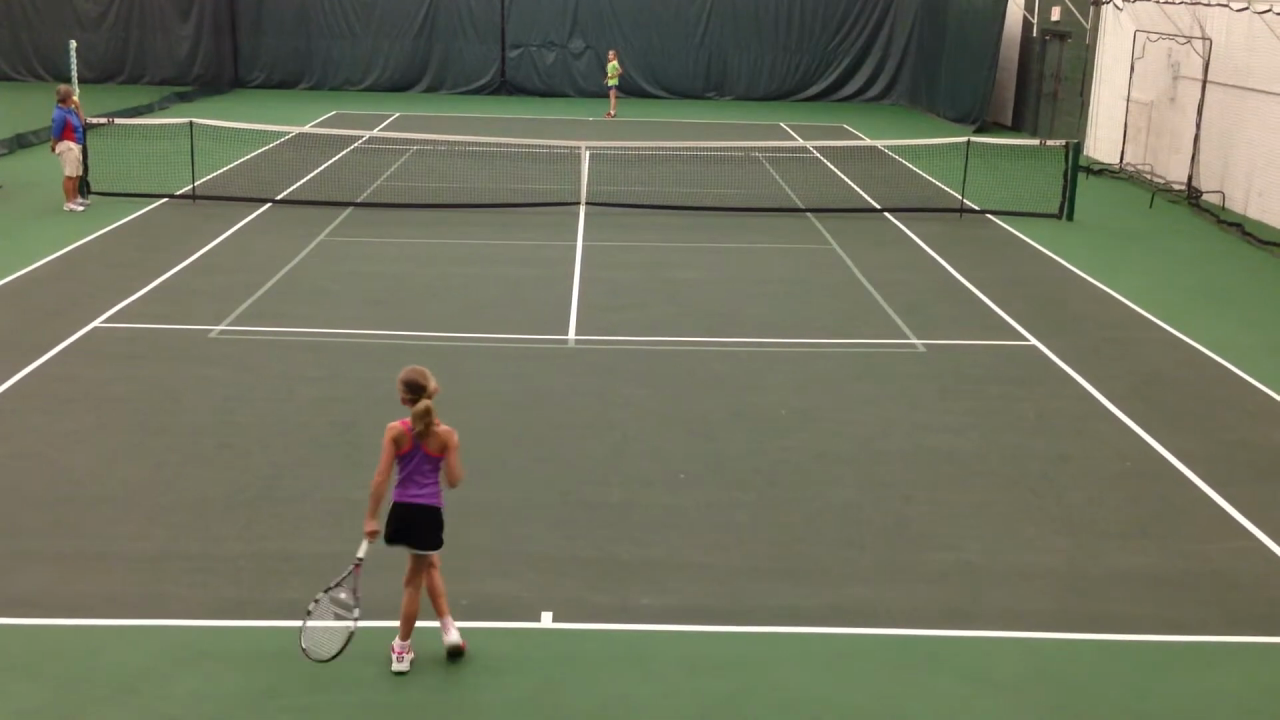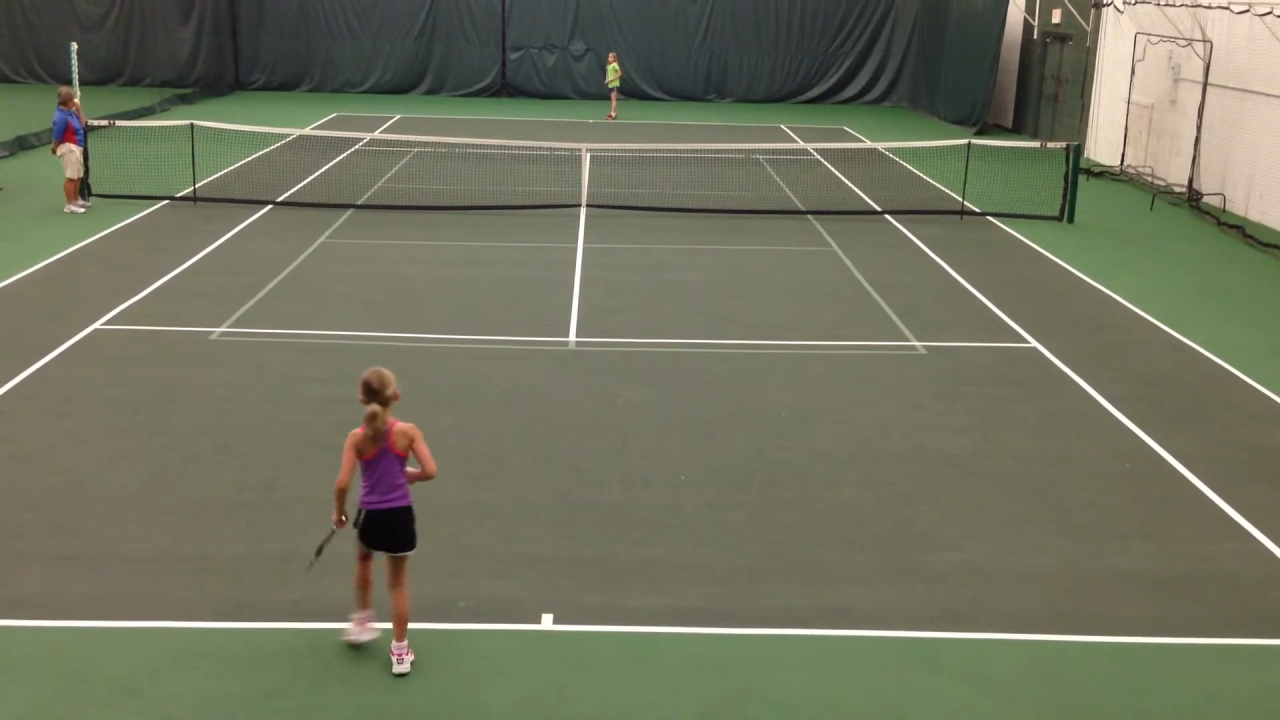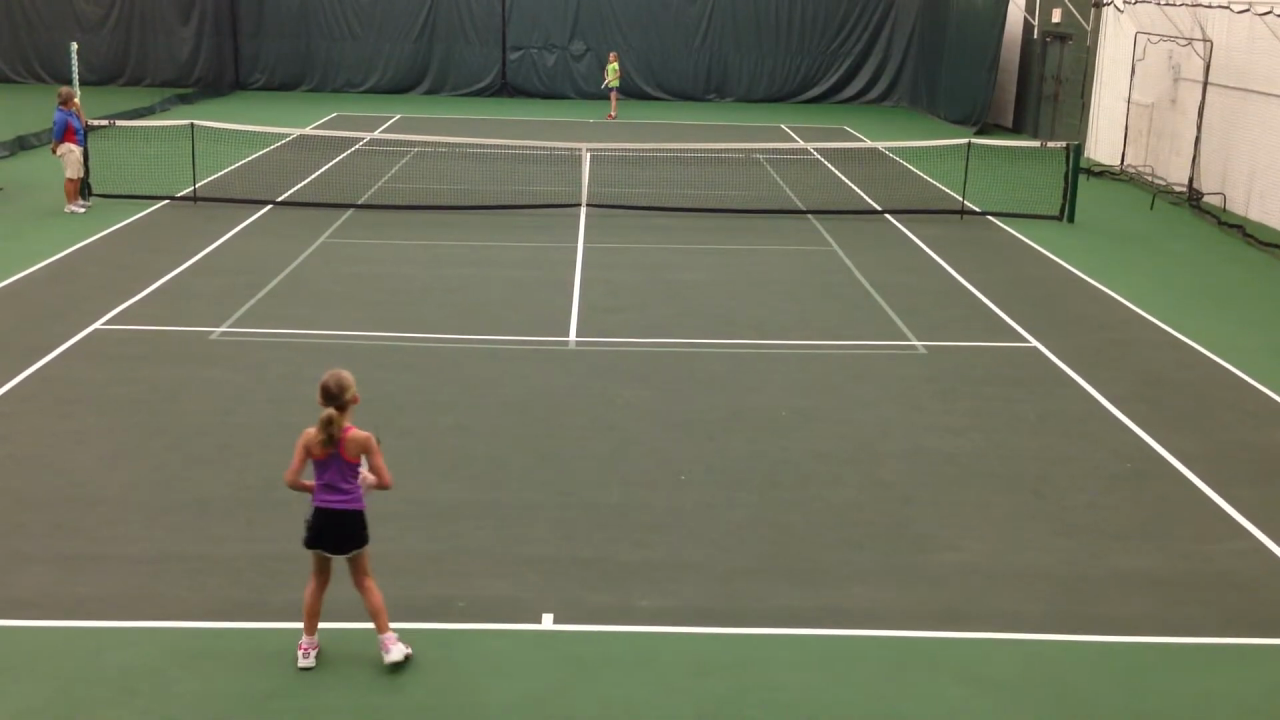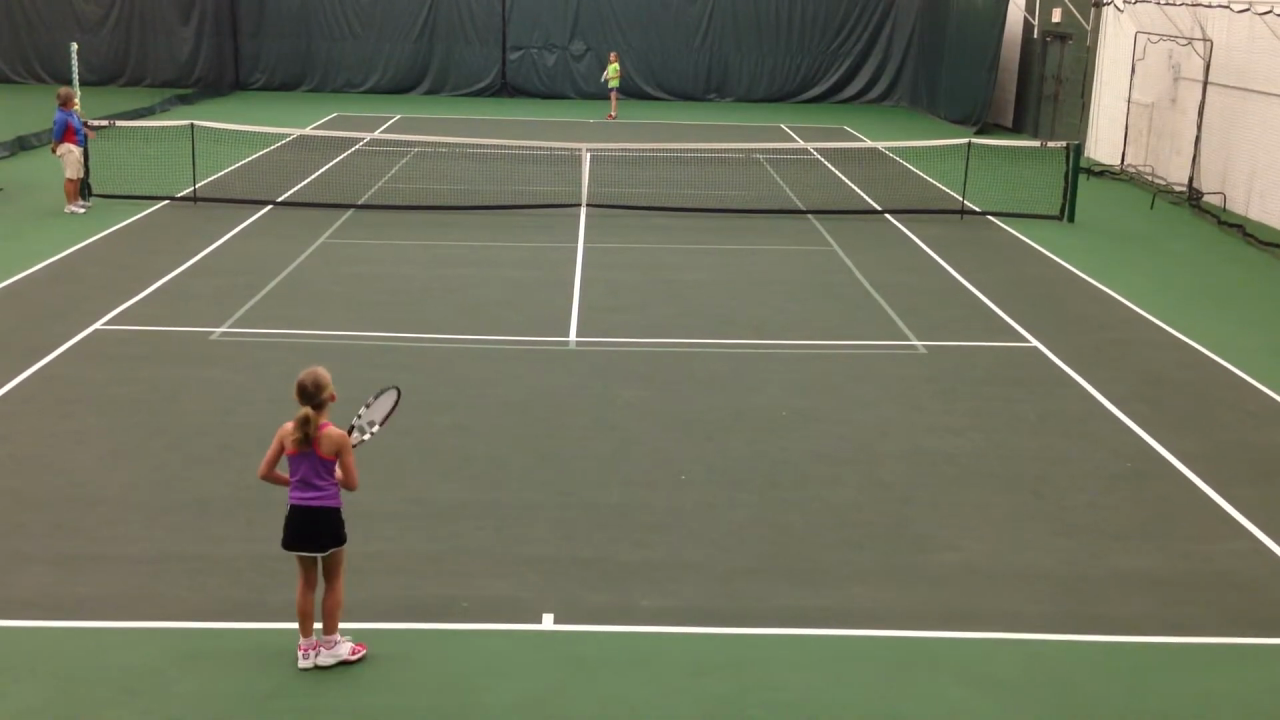
dt=0.3s
person 1, frame 1
left shoulder: (395, 430)
right shoulder: (446, 434)
left elbow: (381, 477)
right elbow: (454, 481)
left wrist: (371, 518)
left hip: (401, 510)
right hip: (428, 512)
left knee: (429, 566)
right knee: (414, 580)
left ankle: (448, 628)
right ankle: (402, 649)
person 1, frame 2
left shoulder: (357, 437)
right shoulder: (407, 431)
left elbow: (342, 483)
right elbow: (430, 471)
left wrist: (338, 512)
right wrist: (408, 475)
left hip: (371, 515)
right hip: (400, 514)
left knee: (364, 560)
right knee: (397, 581)
left ankle: (362, 623)
right ankle: (400, 651)
person 1, frame 3
left shoulder: (310, 437)
right shoulder: (362, 439)
left elbow: (291, 480)
right elbow: (386, 483)
right wrist: (368, 481)
left hip: (322, 518)
right hip: (351, 519)
left knee: (318, 580)
right knee: (364, 580)
left ankle: (308, 647)
right ankle: (389, 643)
person 1, frame 4
left shoulder: (287, 432)
right shoulder: (338, 437)
left elbow: (264, 473)
right elbow: (351, 484)
left hip: (298, 515)
right hip: (327, 516)
left knee: (306, 581)
right knee: (333, 580)
left ankle: (306, 648)
right ankle: (329, 646)
